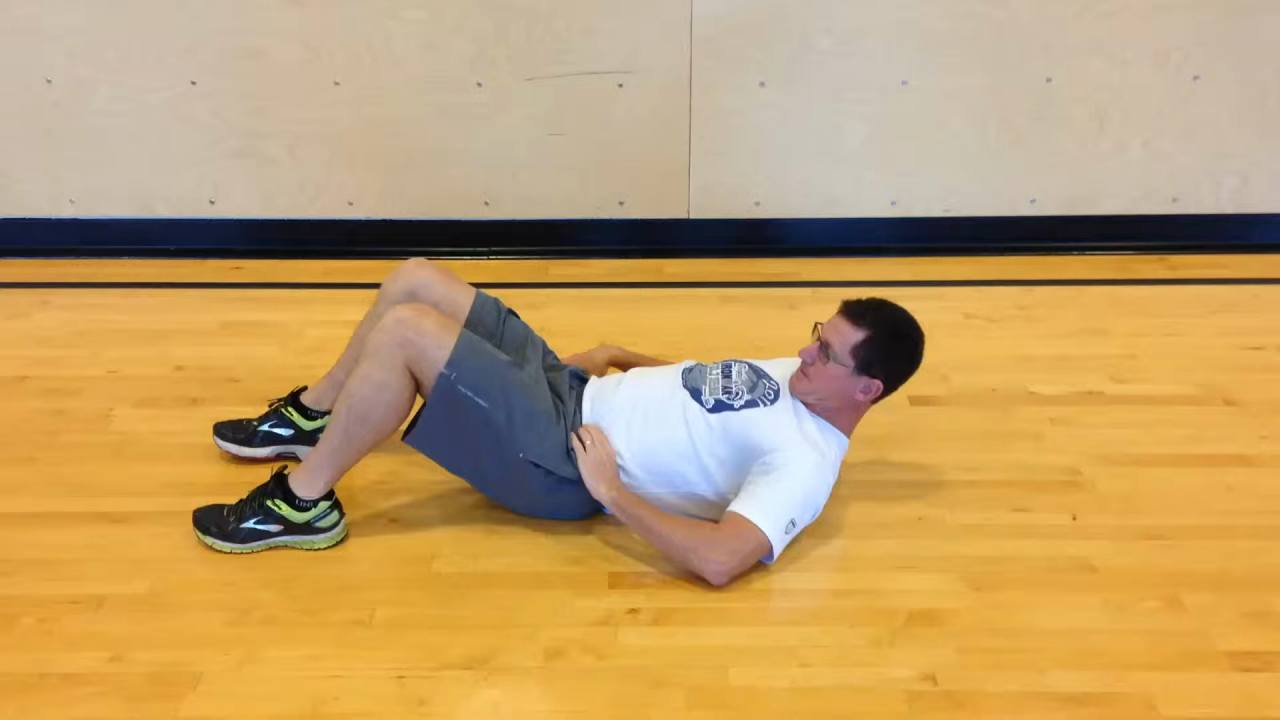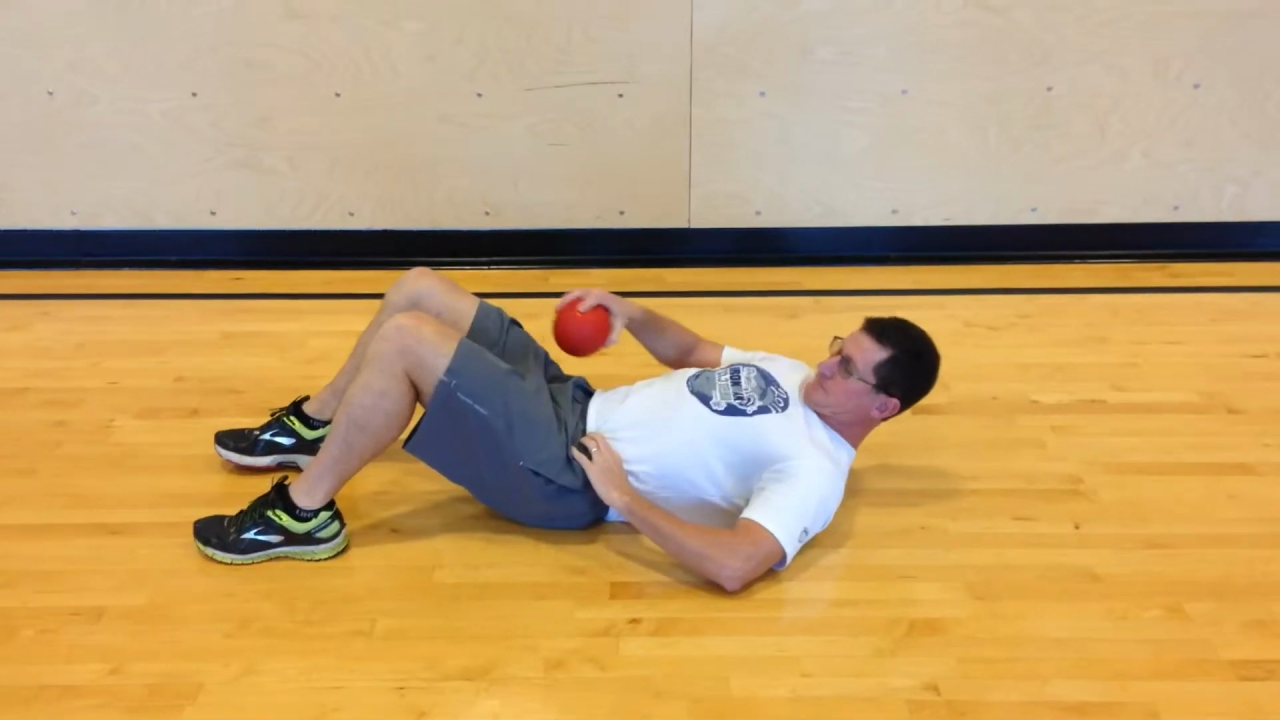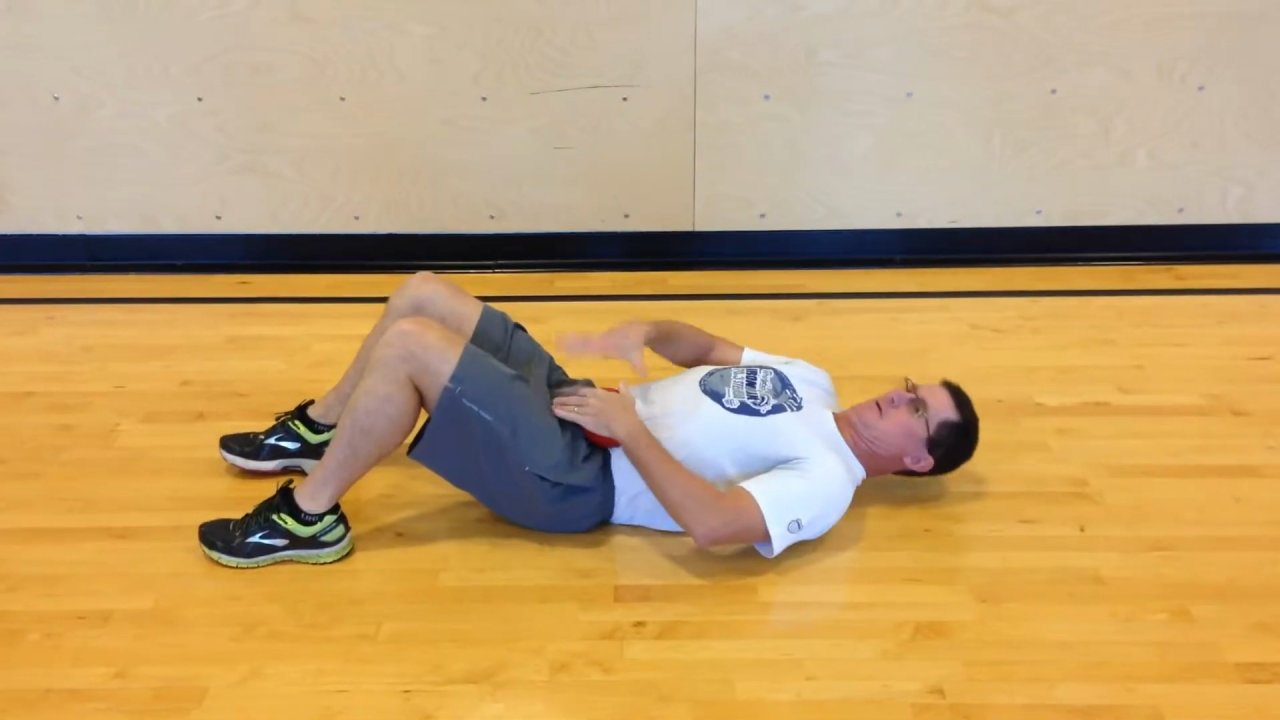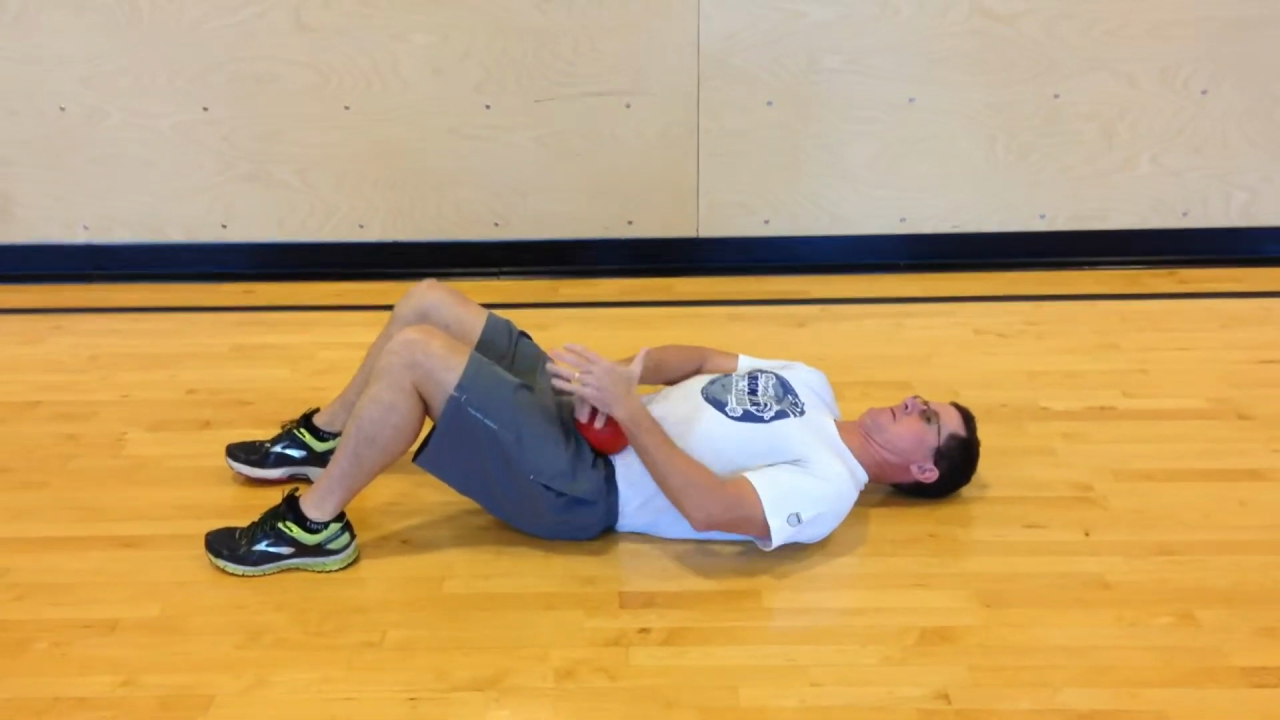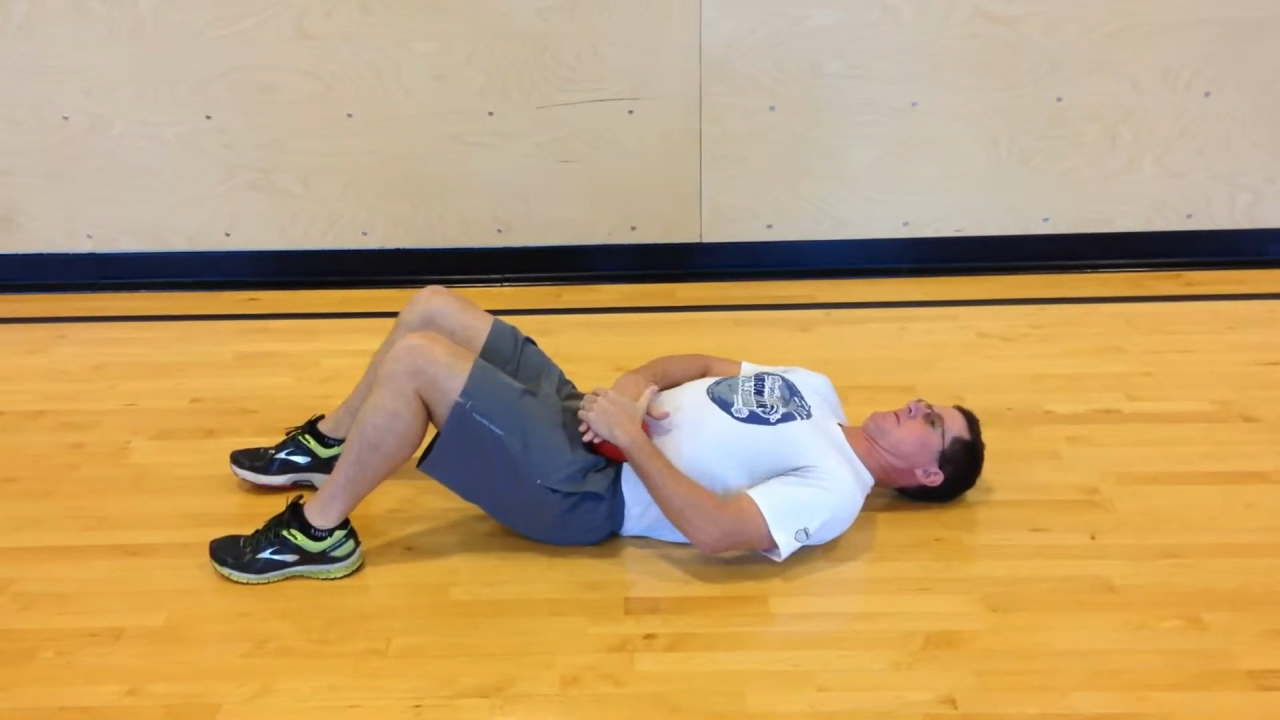
dt=1s
person 1, frame 1
left shoulder: (804, 465)
right shoulder: (794, 379)
left elbow: (719, 560)
left wrist: (611, 490)
right wrist: (615, 356)
left hip: (558, 461)
right hip: (573, 393)
left knee: (404, 329)
right knee: (413, 281)
left ankle: (301, 505)
right ankle: (308, 418)
person 1, frame 2
left shoulder: (813, 473)
right shoulder: (792, 375)
left elbow: (734, 566)
right elbow: (690, 349)
left wrist: (624, 496)
right wrist: (630, 311)
left hip: (563, 471)
right hip: (575, 403)
left knee: (403, 340)
right knee: (417, 289)
left ankle: (302, 516)
right ankle: (310, 428)
person 1, frame 3
left shoulder: (825, 482)
right shoulder: (812, 383)
left elbow: (711, 523)
right elbow: (707, 350)
left wrist: (629, 429)
right wrist: (644, 329)
left hip: (573, 478)
right hip: (581, 409)
left knee: (407, 347)
right knee: (421, 295)
left ankle: (307, 519)
right ankle: (313, 434)
person 1, frame 4
left shoulder: (825, 489)
right shoulder: (812, 386)
left elbow: (707, 508)
right elbow: (700, 359)
left wrist: (629, 406)
right wrist: (630, 368)
left hip: (579, 488)
right hip: (590, 420)
left knee: (412, 352)
right knee: (426, 301)
left ankle: (313, 526)
right ankle: (320, 440)
person 1, frame 5
left shoulder: (833, 492)
right shoulder: (817, 391)
left elbow: (711, 529)
right elbow: (703, 364)
left wrist: (629, 435)
right wrist: (631, 384)
left hip: (584, 490)
right hip: (587, 413)
left knee: (416, 357)
right knee: (431, 307)
left ankle: (317, 533)
right ankle: (324, 448)
